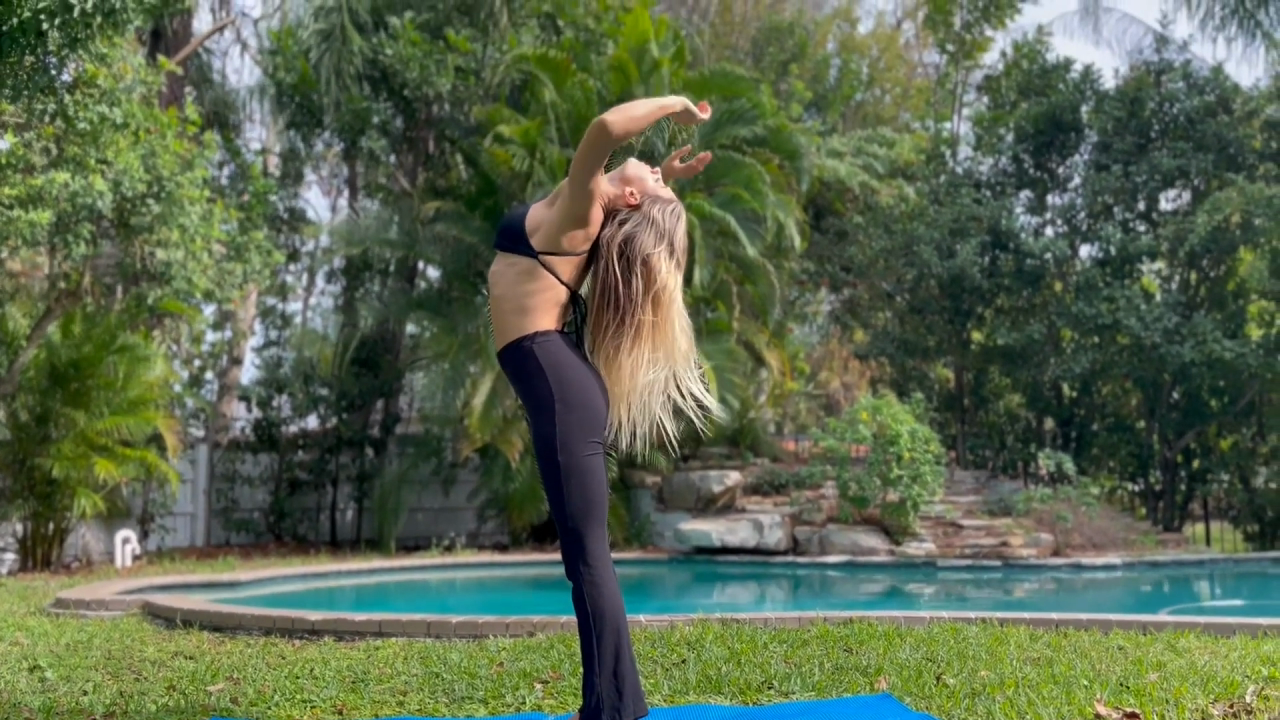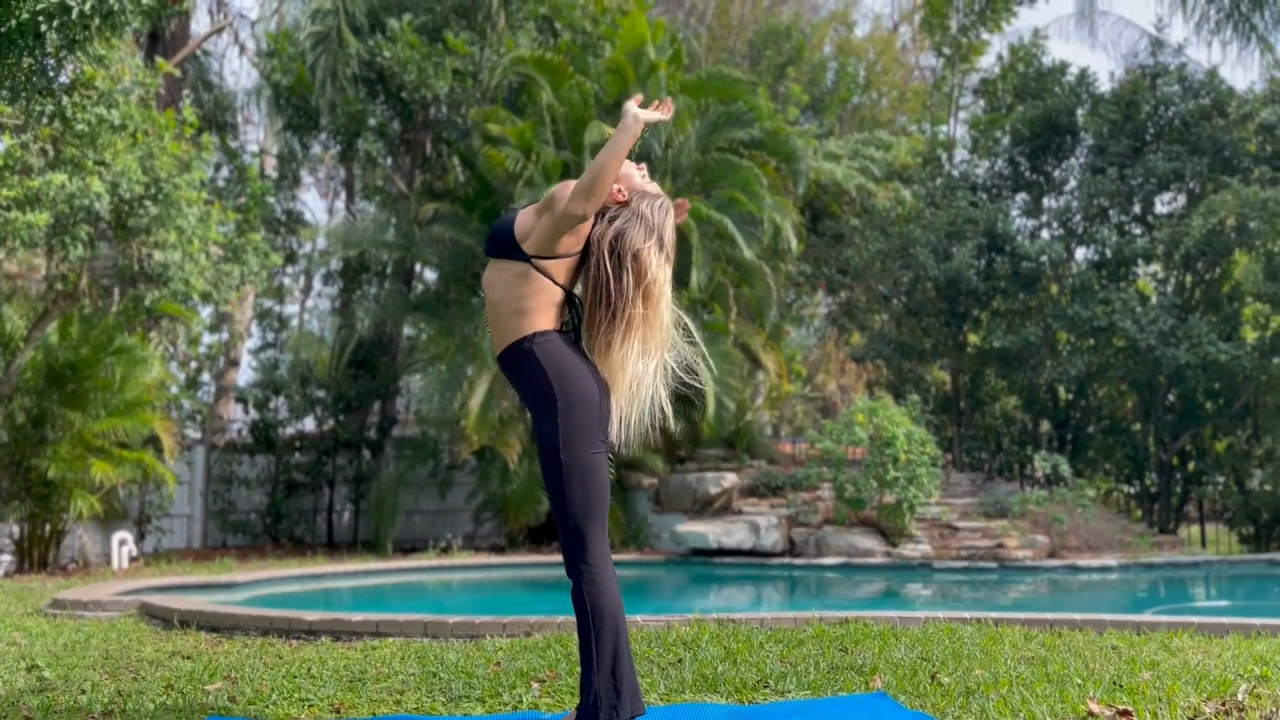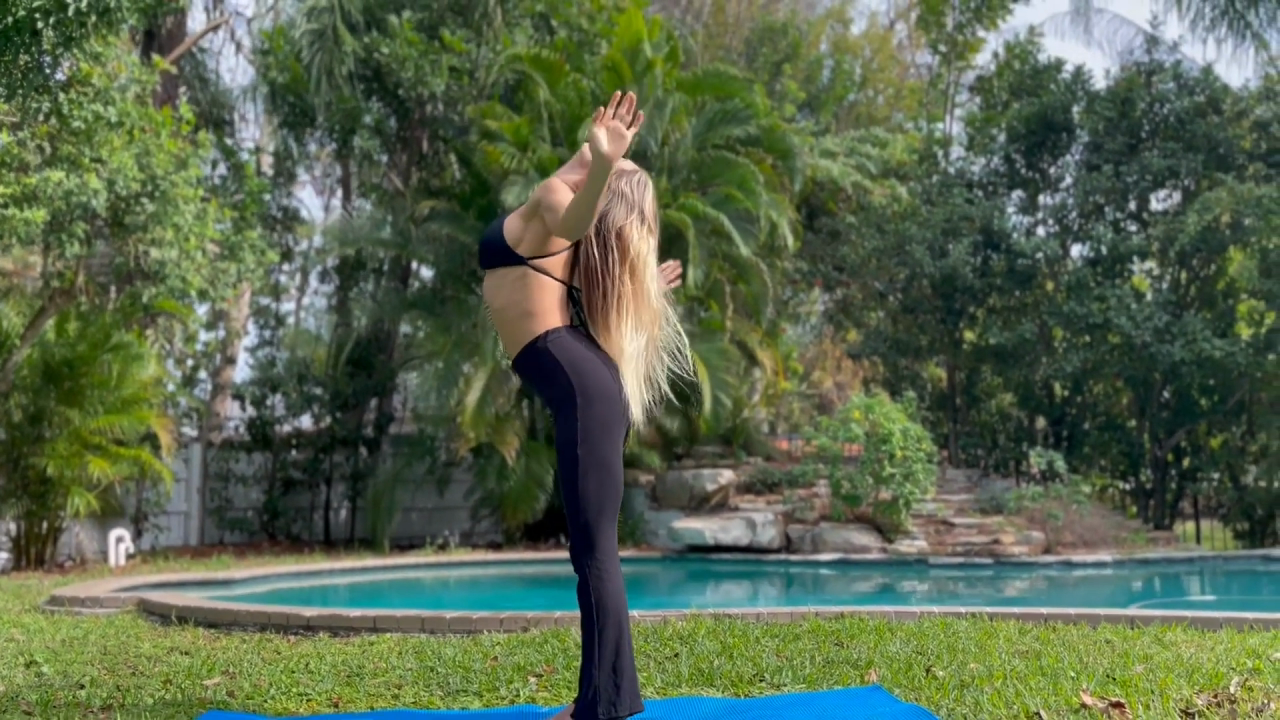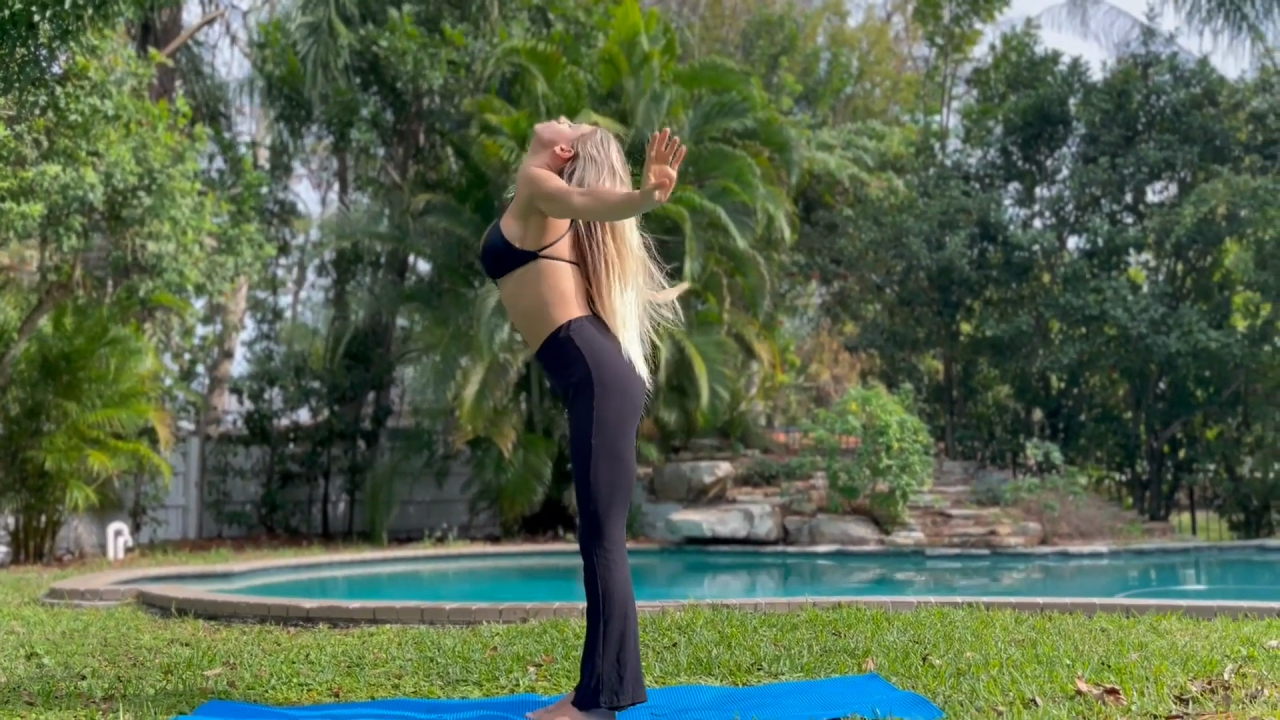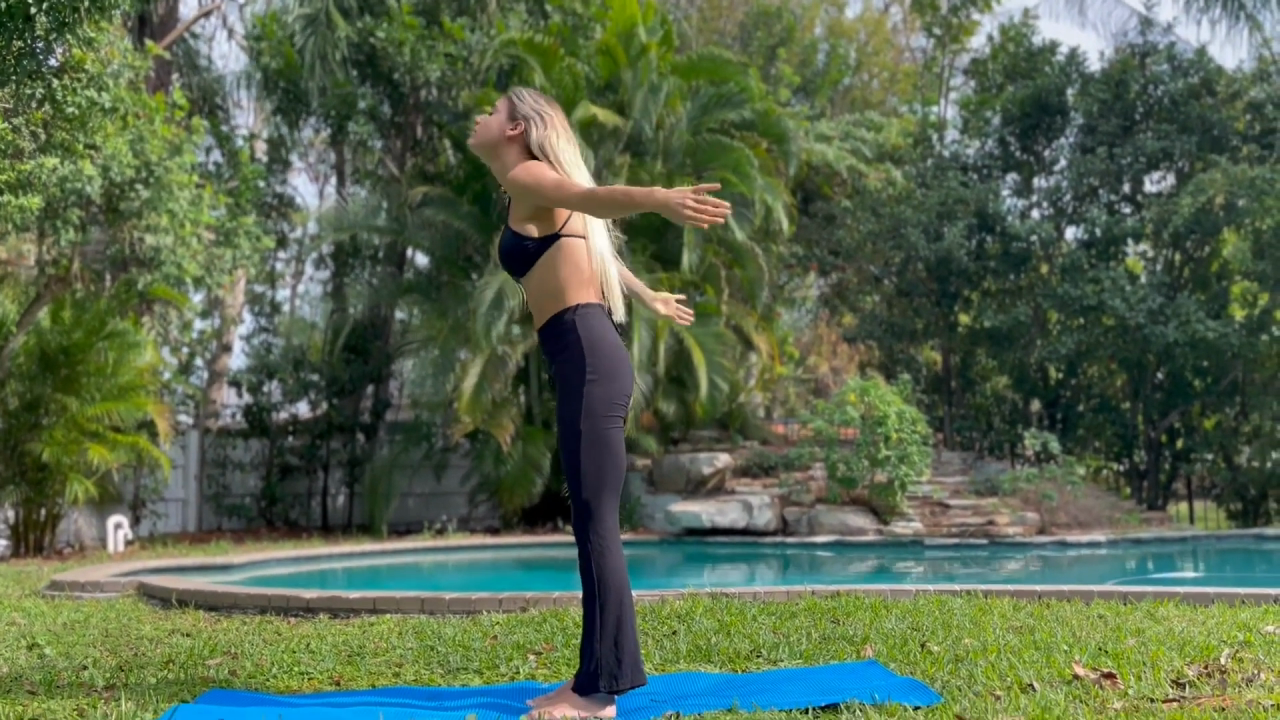
dt=0.4s
person 1, frame 1
left shoulder: (583, 206)
right shoulder: (592, 212)
left elbow: (606, 127)
left wrist: (673, 105)
right wrist: (668, 179)
left hip: (557, 386)
right hip: (559, 386)
left knee: (586, 552)
right knee: (584, 551)
person 1, frame 2
left shoulder: (566, 206)
right shoulder: (578, 223)
left elbow: (580, 202)
left wrist: (632, 122)
left hip: (561, 390)
right hip: (562, 389)
left knee: (586, 553)
right knee: (584, 552)
person 1, frame 3
left shoulder: (553, 193)
right shoulder: (551, 210)
left elbow: (574, 222)
left wrist: (602, 162)
right wrist: (642, 280)
left hip: (581, 388)
right hip: (579, 388)
left knee: (593, 549)
right knee: (590, 548)
person 1, frame 4
left shoulder: (538, 182)
right shoulder: (537, 204)
left elbow: (586, 202)
right elbow: (592, 255)
left wrist: (643, 196)
right wrist: (651, 293)
left hip: (597, 376)
right hip: (592, 378)
left knee: (602, 539)
right knee: (600, 538)
person 1, frame 5
left shoulder: (527, 177)
right shoulder: (527, 194)
left elbow: (592, 197)
right elbow: (589, 243)
left wrist: (661, 200)
right wrist: (648, 295)
left hip: (586, 361)
right hip: (585, 360)
left knee: (595, 526)
right knee: (593, 525)
